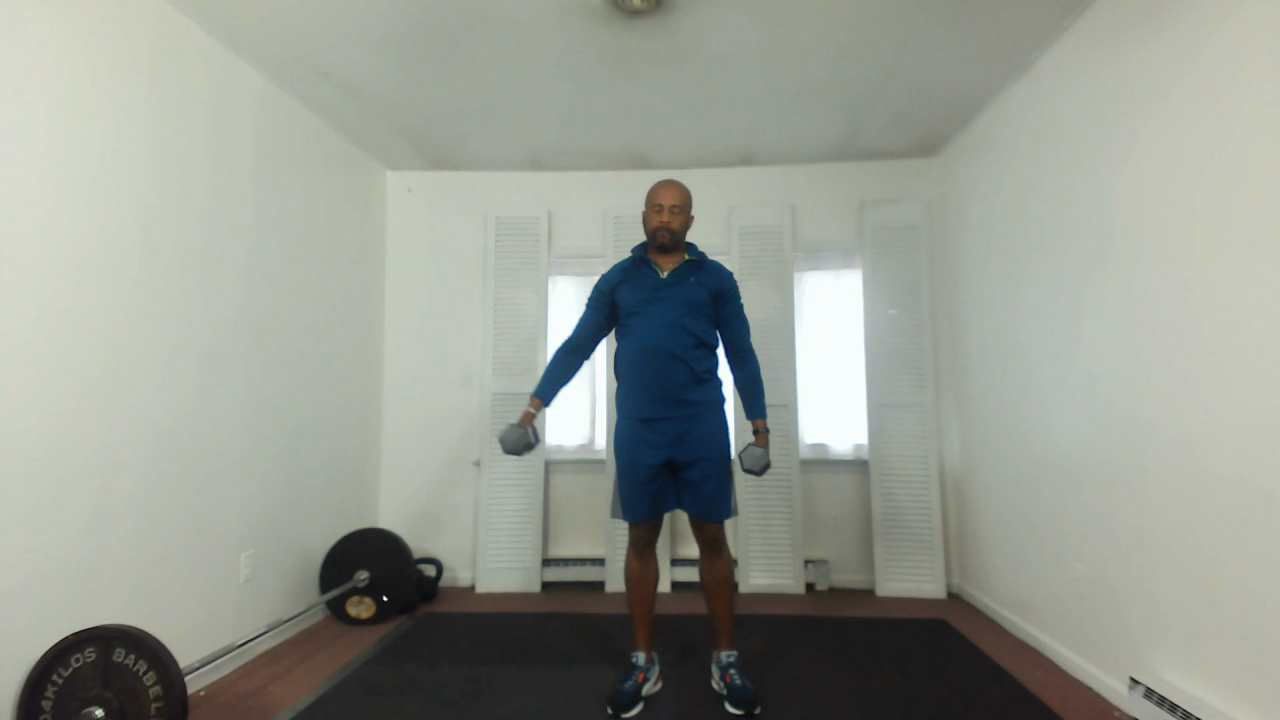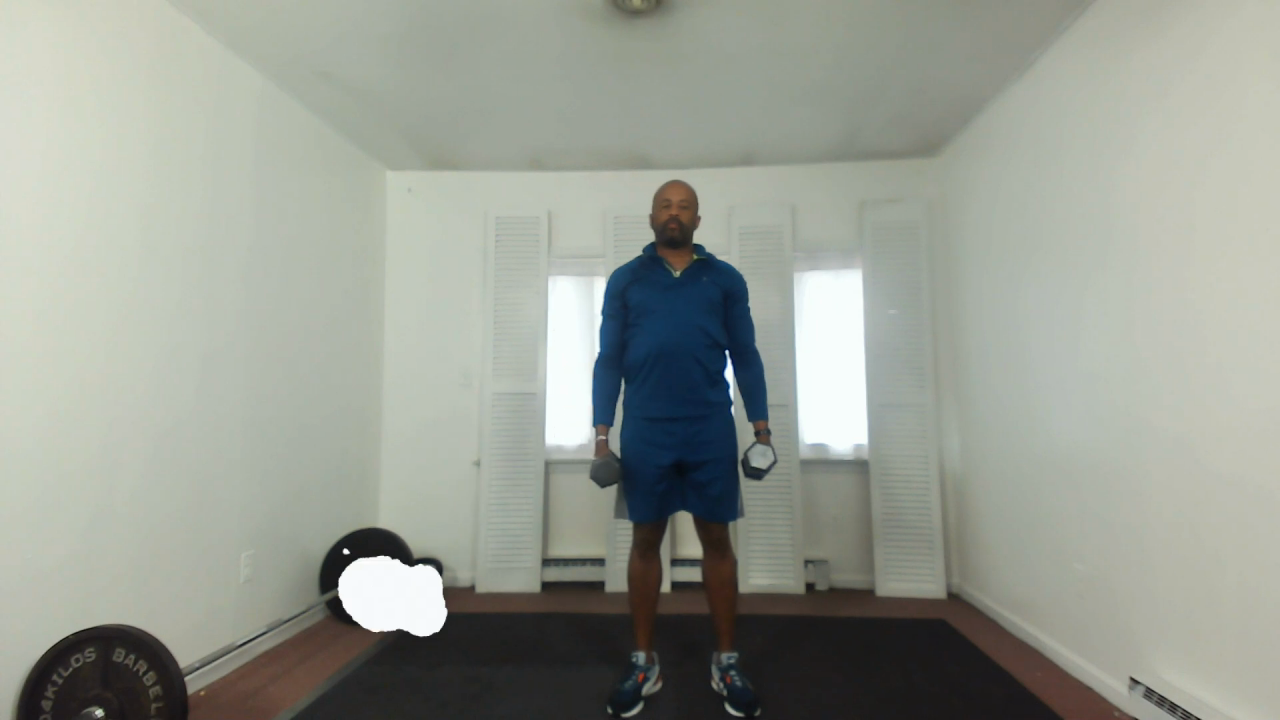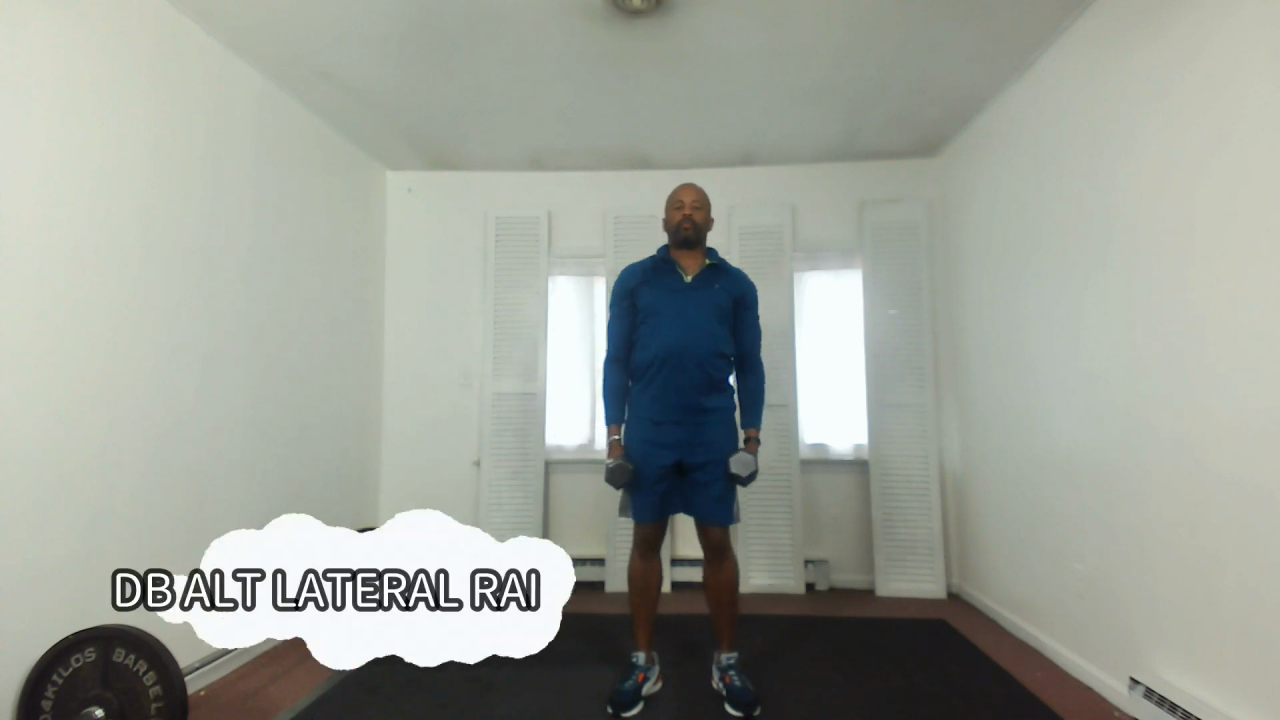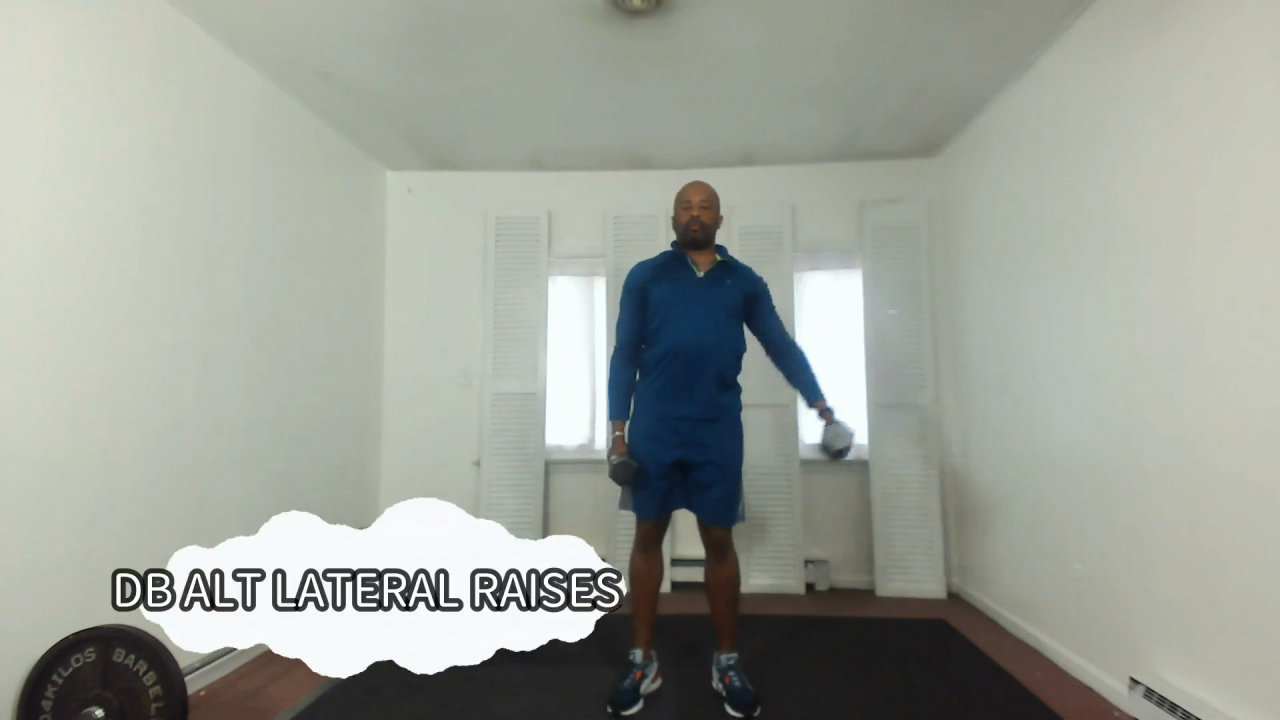
dt=0.4s
person 1, frame 1
left shoulder: (716, 278)
right shoulder: (618, 279)
left elbow: (741, 353)
right elbow: (581, 343)
left wrist: (758, 423)
right wrist: (536, 402)
left hip: (701, 428)
right hip: (638, 430)
left knee: (711, 539)
right knee: (641, 540)
left ankle: (726, 661)
right ankle: (643, 663)
person 1, frame 2
left shoulder: (725, 279)
right shoulder: (625, 280)
left elbow: (746, 356)
right elbow: (609, 359)
left wrist: (762, 425)
right wrist: (601, 431)
left hip: (711, 429)
right hip: (646, 431)
left knee: (716, 541)
right knee: (646, 541)
left ankle: (726, 663)
right ankle: (643, 663)
person 1, frame 3
left shoulder: (736, 284)
right shoulder: (634, 280)
left elbow: (750, 365)
right elbow: (617, 360)
left wrist: (751, 434)
right wrist: (615, 433)
left hip: (713, 433)
right hip: (649, 431)
left knee: (717, 543)
right knee: (646, 541)
left ankle: (727, 662)
right ankle: (643, 663)
person 1, frame 4
left shoulder: (744, 281)
right shoulder: (645, 276)
left elbow: (781, 345)
right elbow: (624, 354)
left wrist: (818, 404)
right wrist: (618, 427)
left hip: (718, 430)
right hip: (654, 429)
left knee: (719, 541)
right knee: (648, 536)
left ankle: (727, 663)
right ankle: (642, 661)
